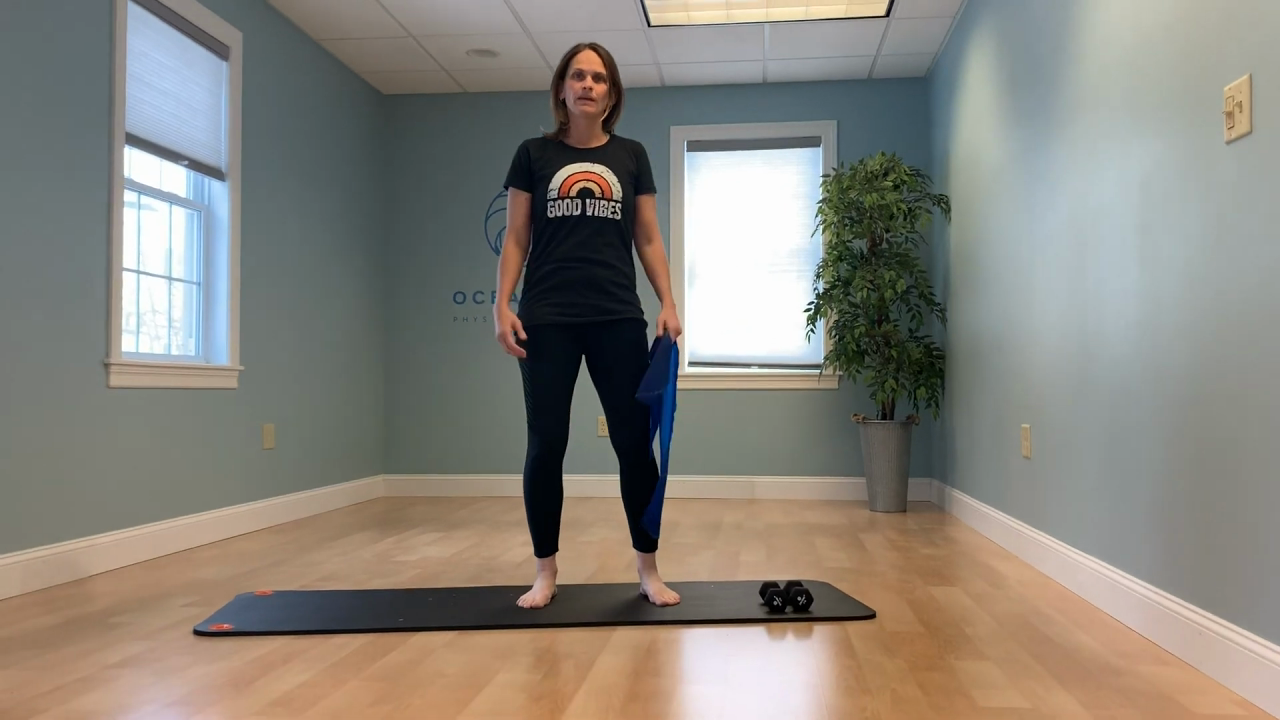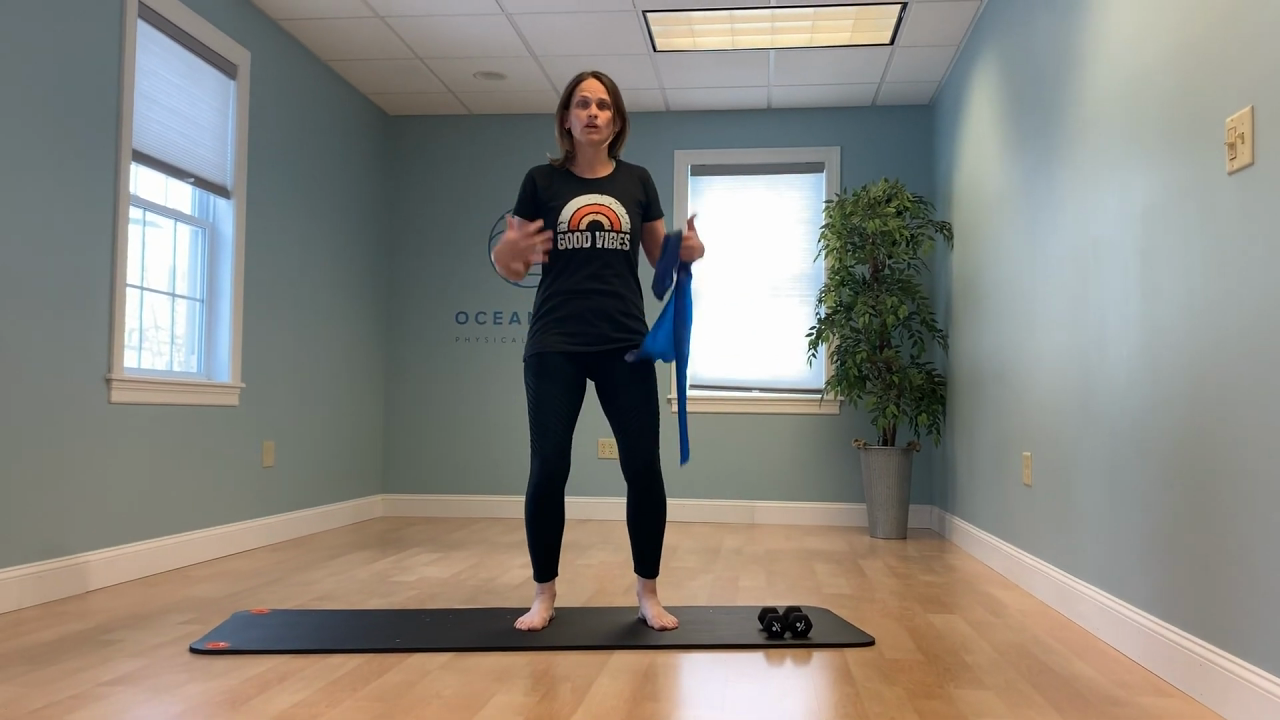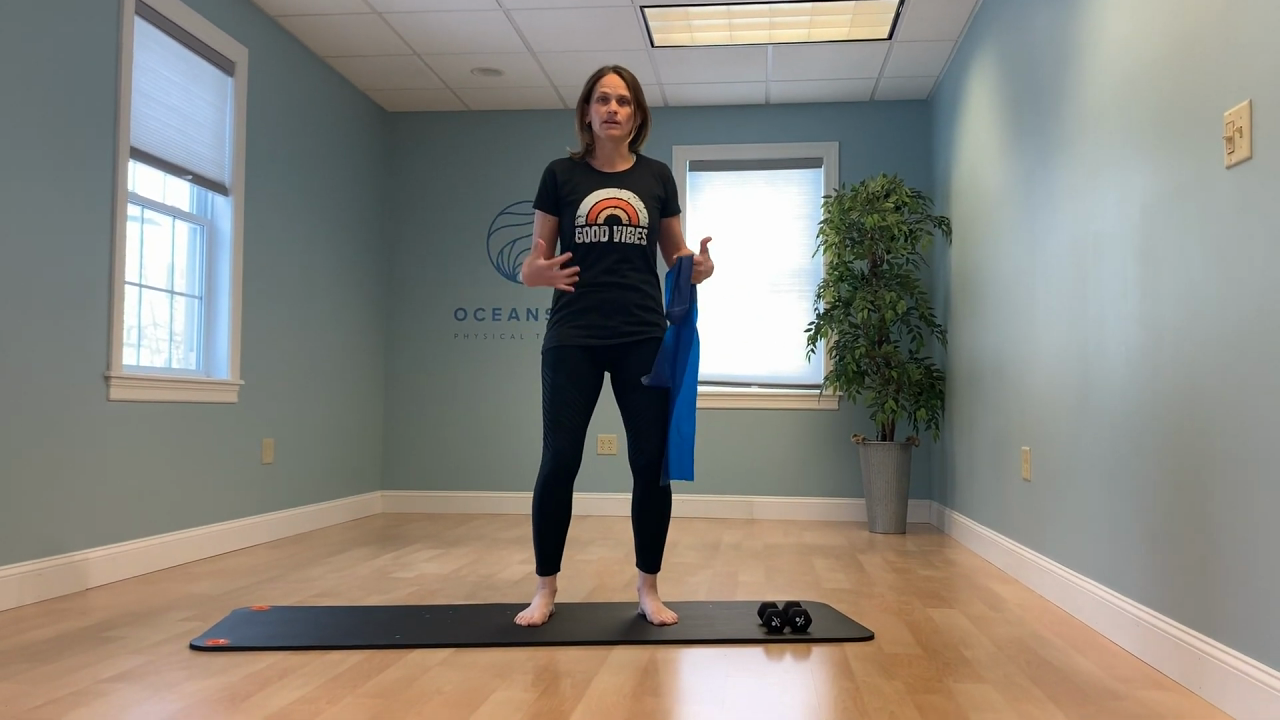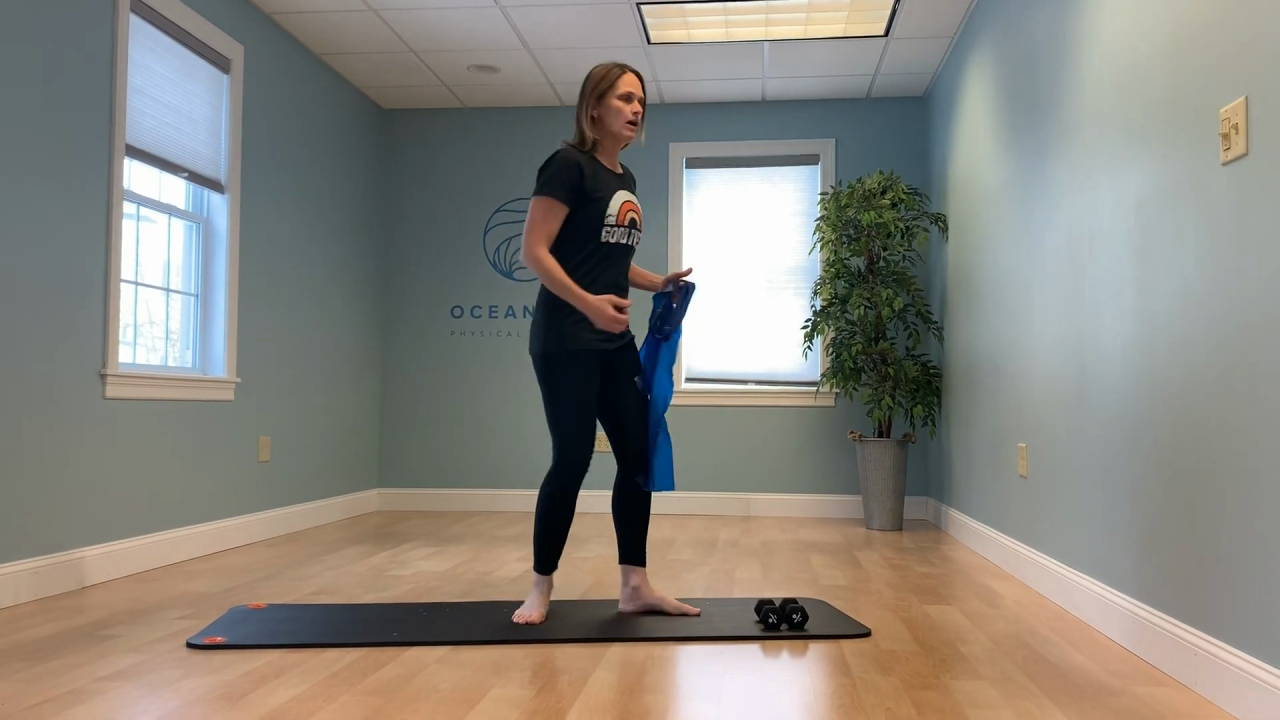
dt=1s
person 1, frame 1
left shoulder: (631, 155)
right shoulder: (534, 153)
left elbow: (648, 239)
right elbow: (516, 239)
left wrist: (668, 303)
right wrist: (503, 306)
left hip: (618, 318)
right hip: (546, 319)
left knee: (635, 442)
right knee: (546, 445)
left ankle: (648, 569)
right ankle: (545, 572)
person 1, frame 2
left shoulder: (637, 181)
right shoulder: (541, 181)
left elbow: (661, 259)
right elbow: (515, 269)
left wrist: (688, 252)
right wrist: (504, 250)
left hip: (625, 344)
right hip: (555, 345)
left knee: (644, 466)
right knee: (548, 469)
left ankle: (648, 593)
right ankle: (543, 594)
person 1, frame 3
left shoulder: (657, 176)
right shoulder: (561, 174)
left elbow: (674, 250)
right elbow: (538, 252)
left wrist: (698, 264)
right wrist: (533, 272)
left hip: (643, 338)
right hip: (572, 337)
left knee: (652, 461)
right knee: (559, 460)
left ankle: (648, 590)
right ankle: (545, 590)
person 1, frame 4
left shoulder: (625, 177)
right shoulder: (567, 164)
right elbow: (534, 251)
left wrist: (659, 283)
right wrist: (586, 302)
left hip: (614, 341)
right hip: (566, 338)
left knee: (639, 455)
right knee: (572, 459)
left ankle: (635, 586)
right ankle: (541, 587)
